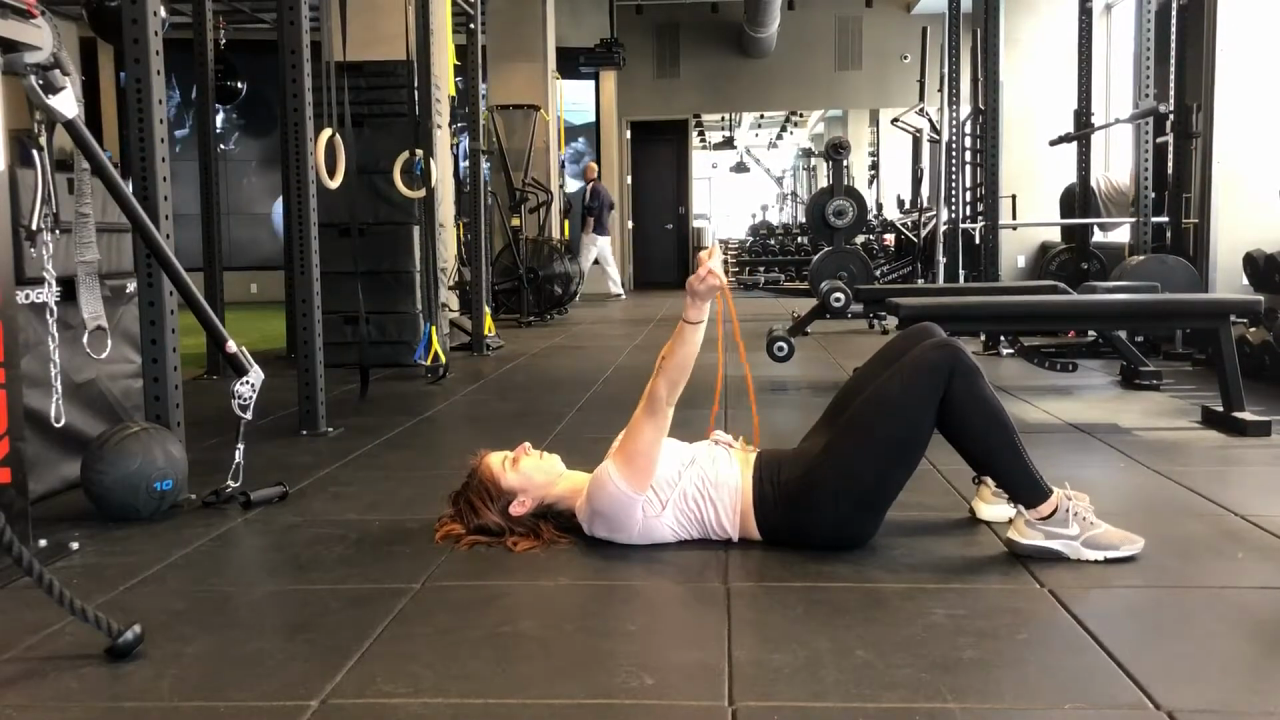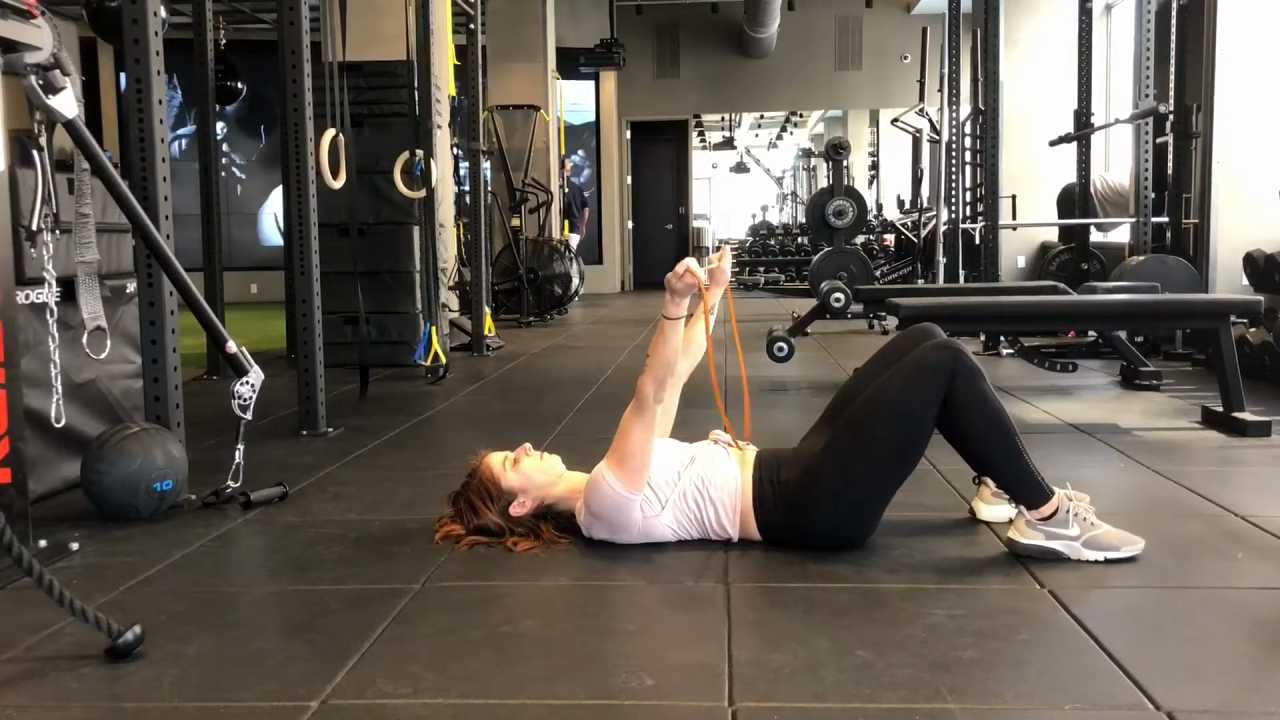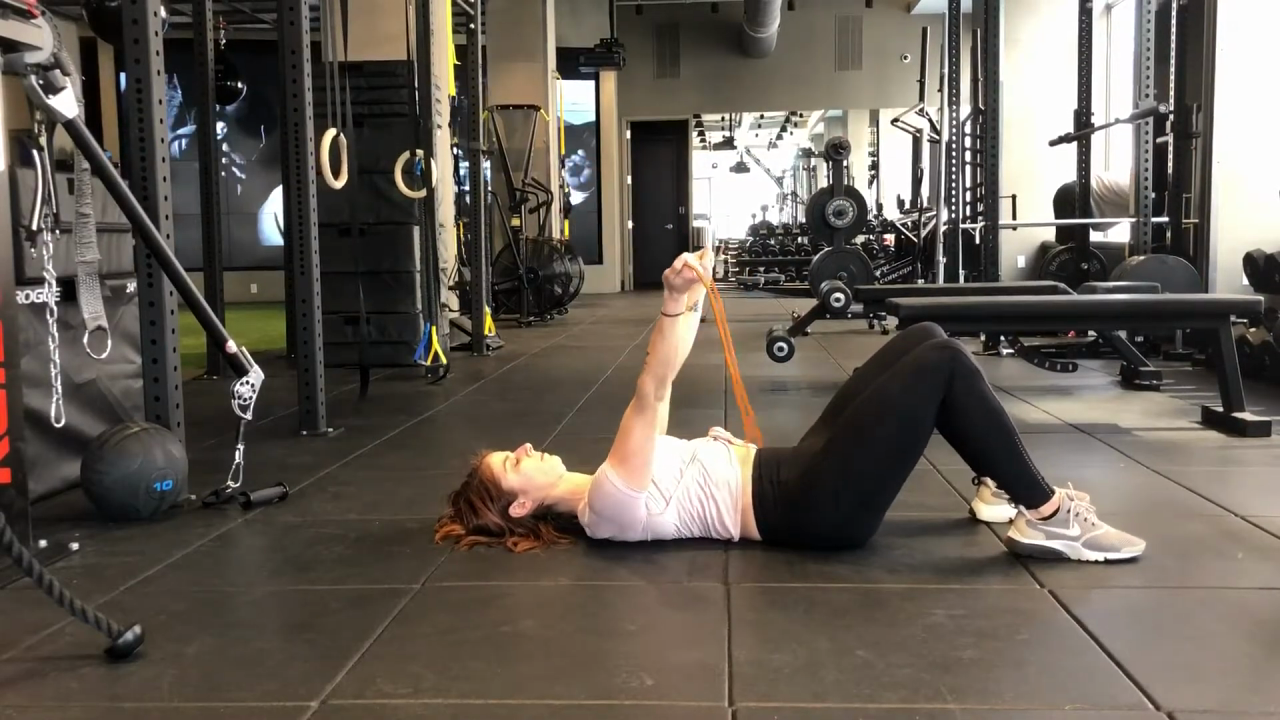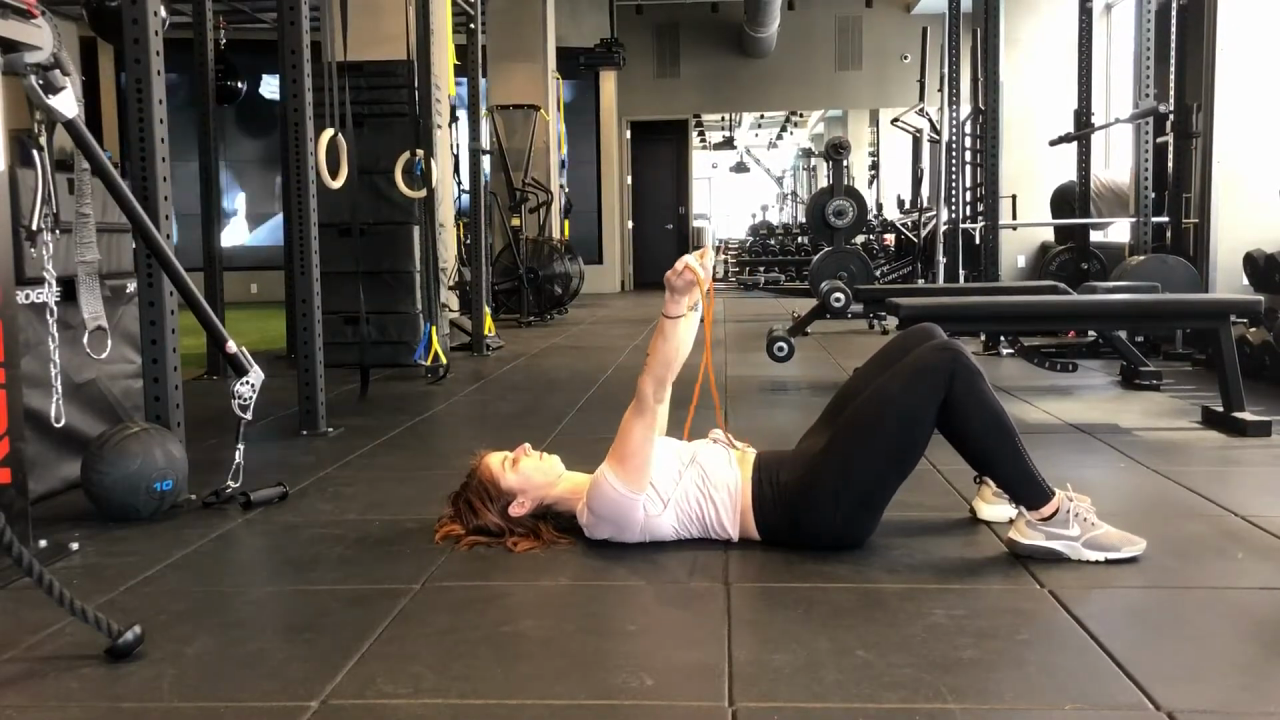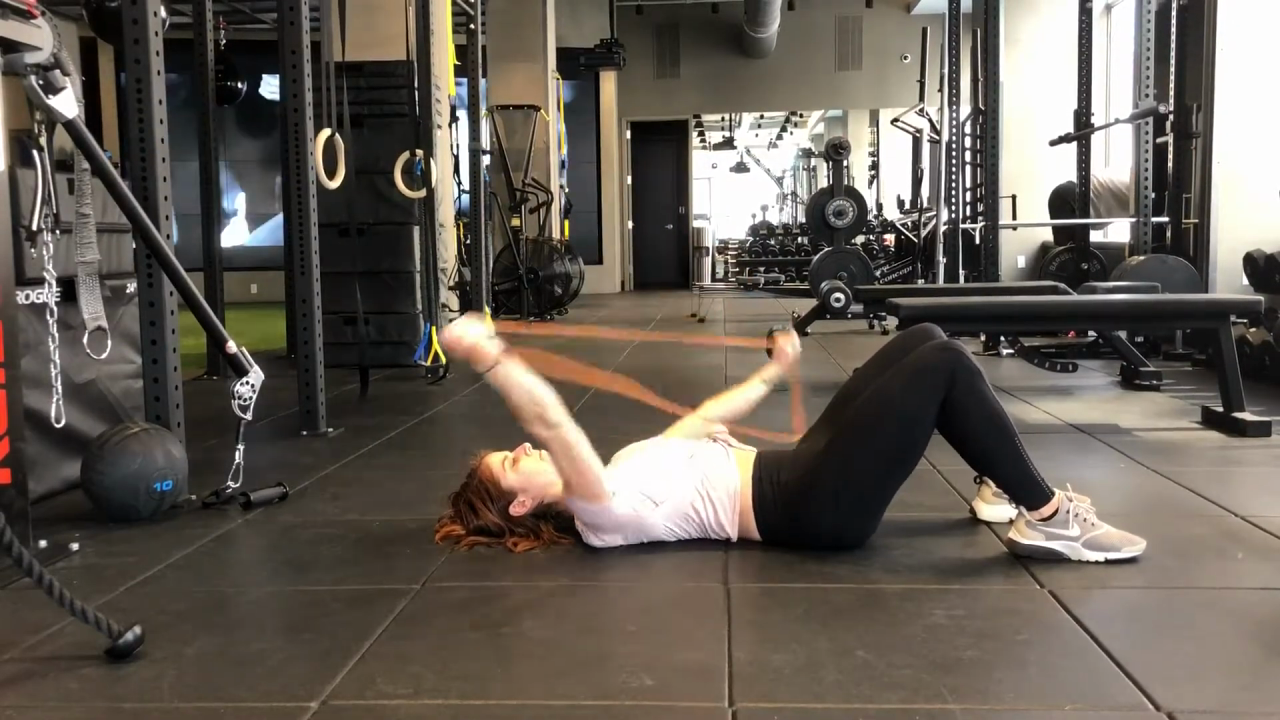
dt=0.4s
person 1, frame 1
left shoulder: (608, 476)
right shoulder: (606, 506)
left elbow: (660, 385)
right elbow: (661, 397)
left wrist: (702, 295)
right wrist: (695, 307)
left hip: (795, 473)
right hip: (815, 507)
left knee: (925, 339)
right knee: (941, 361)
left ankle: (1005, 488)
right ankle: (1046, 517)
person 1, frame 2
left shoulder: (608, 478)
right shoulder: (603, 505)
left elbow: (674, 382)
right elbow: (648, 397)
left wrist: (711, 296)
right wrist: (674, 305)
left hip: (795, 473)
right hip: (814, 507)
left knee: (925, 341)
right knee: (943, 364)
left ankle: (1003, 488)
right ankle: (1046, 518)
person 1, frame 3
left shoulder: (606, 482)
right shoulder: (608, 507)
left elbow: (659, 385)
right elbow: (650, 394)
left wrist: (696, 294)
right wrist: (673, 300)
left hip: (796, 471)
right hip: (816, 506)
left knee: (926, 339)
right knee: (941, 363)
left ankle: (1004, 488)
right ankle: (1048, 517)
person 1, frame 4
left shoulder: (603, 483)
right shoulder: (606, 508)
left elbow: (657, 390)
right elbow: (648, 398)
left wrist: (695, 299)
right wrist: (674, 302)
left hip: (793, 474)
right hip: (814, 508)
left knee: (926, 340)
right knee: (943, 364)
left ankle: (1004, 488)
right ankle: (1048, 519)
person 1, frame 5
left shoulder: (616, 478)
right shoulder: (595, 514)
left elbow: (700, 416)
right elbow: (554, 424)
left wrist: (773, 370)
right wrist: (489, 357)
left hip: (793, 474)
right hip: (812, 508)
left knee: (925, 341)
right knee: (943, 366)
left ankle: (1004, 487)
right ankle: (1047, 518)
